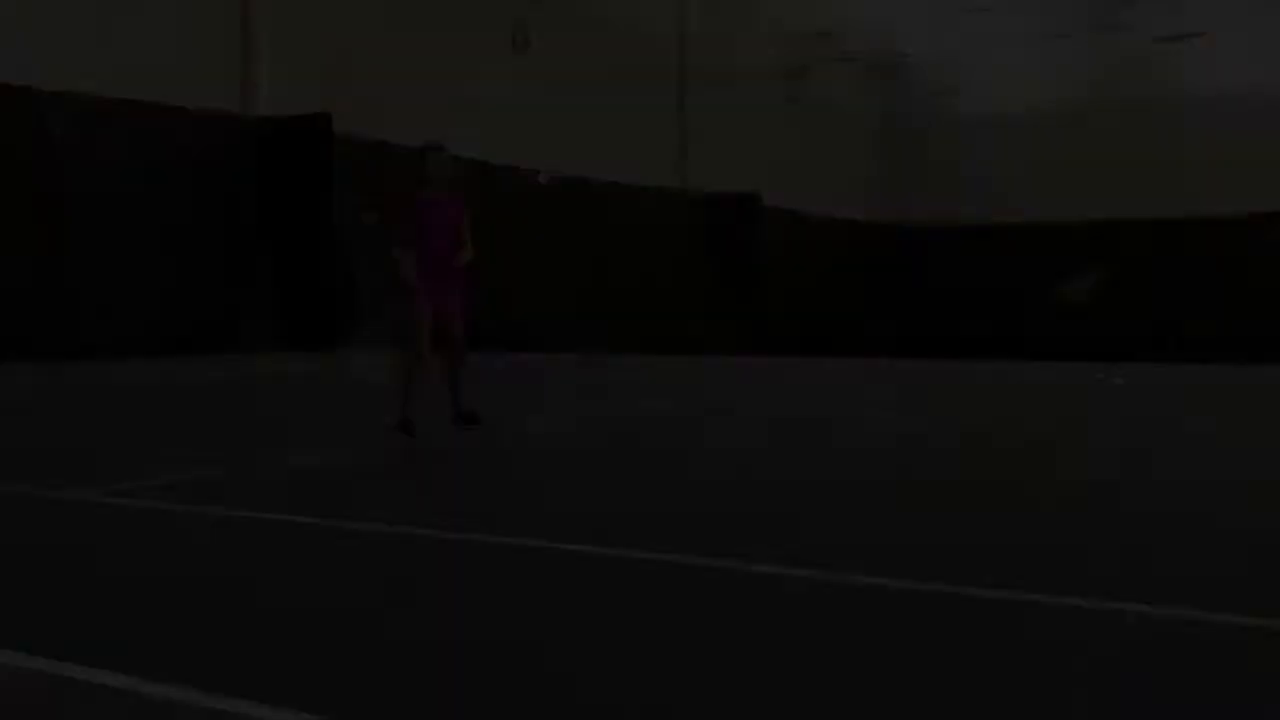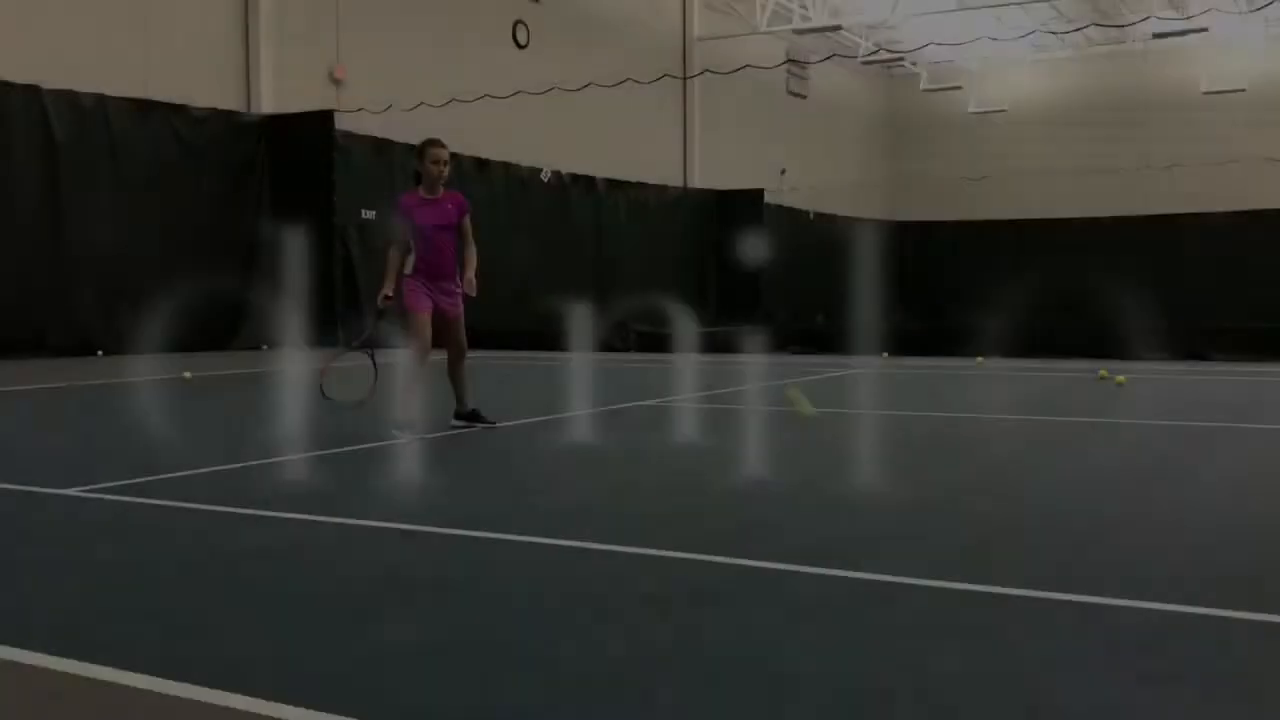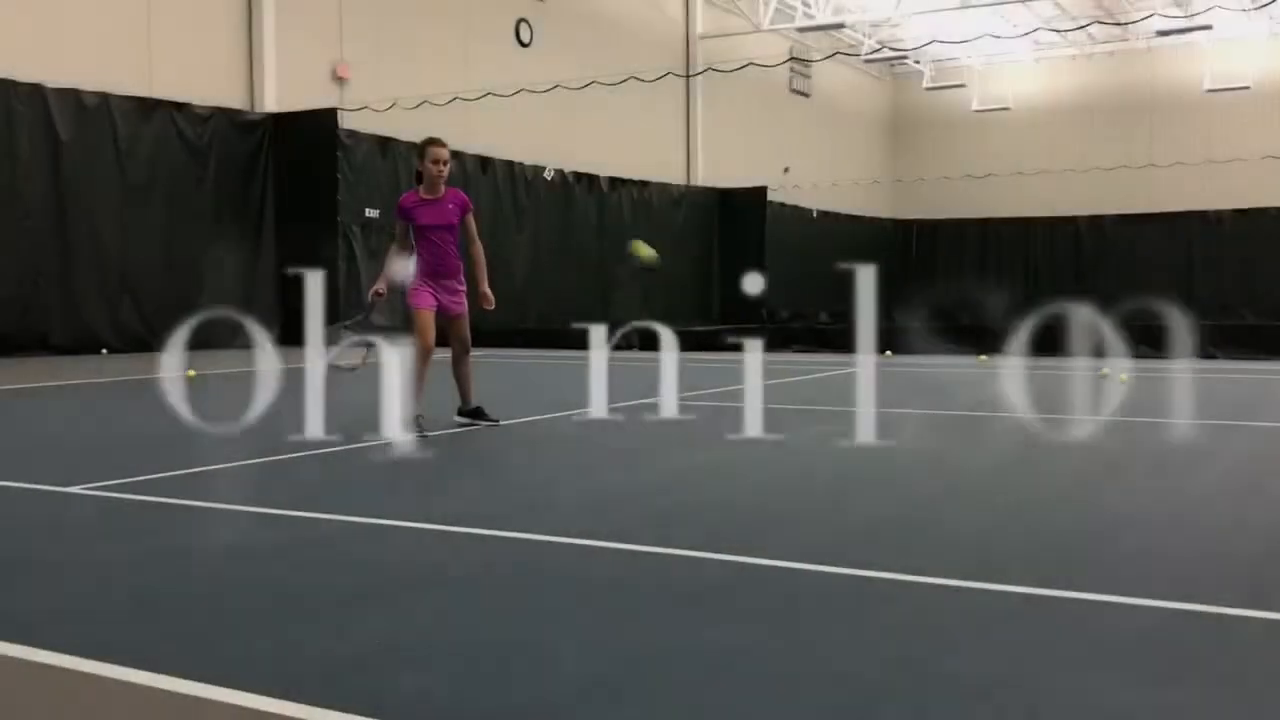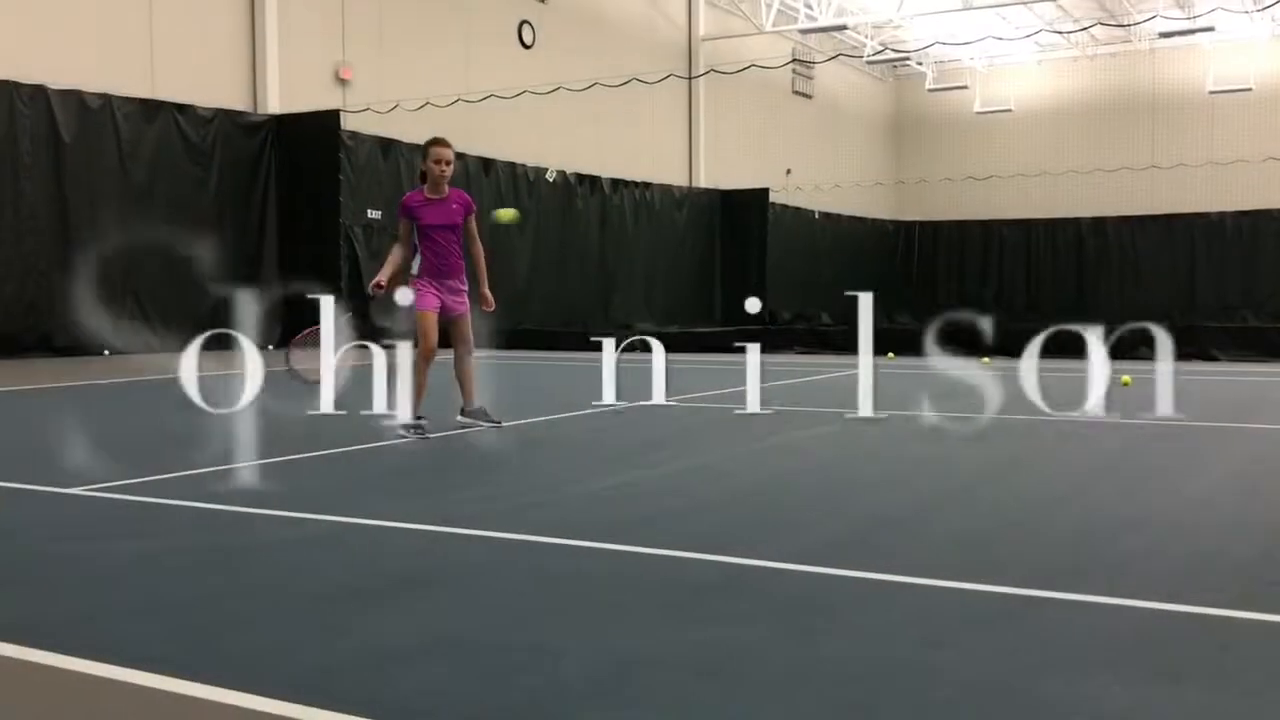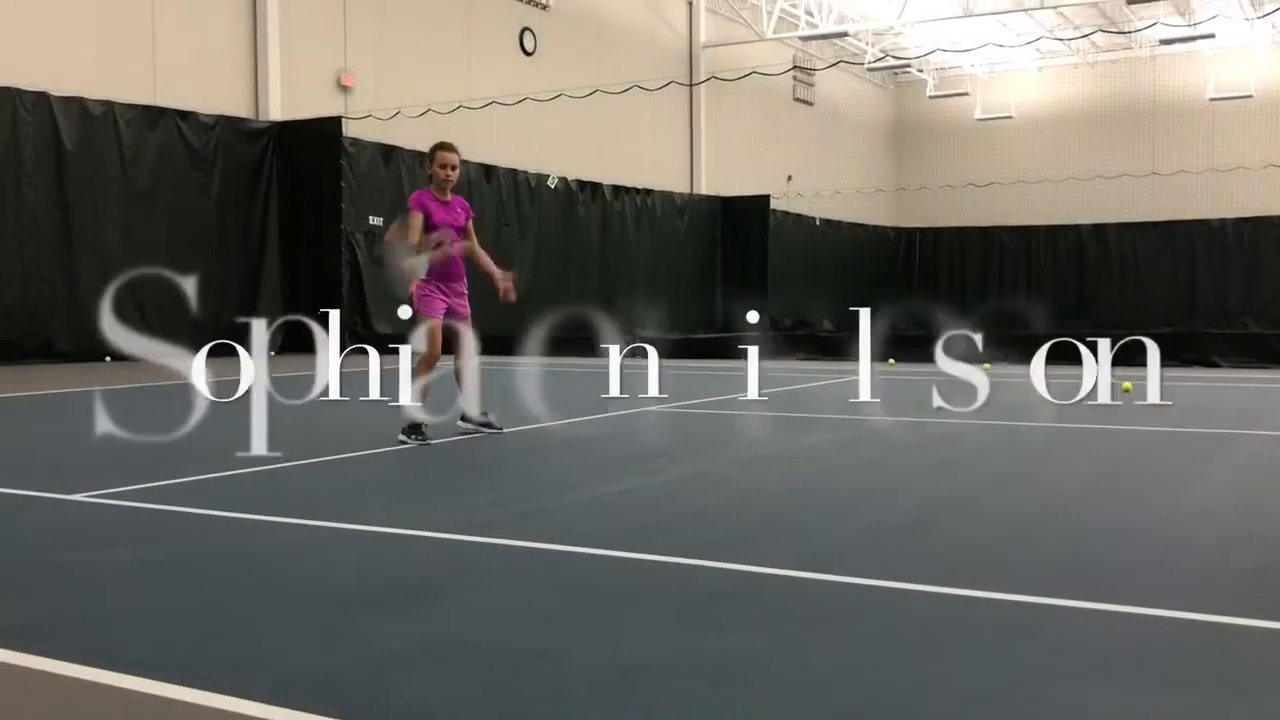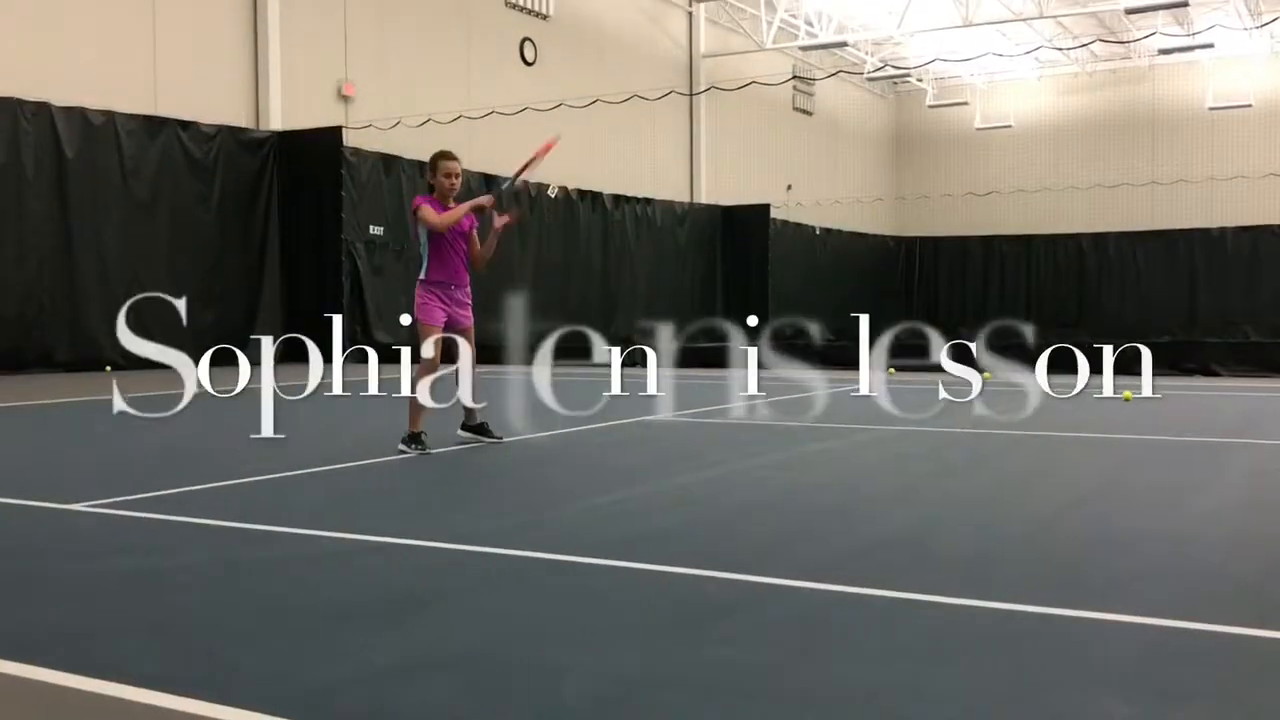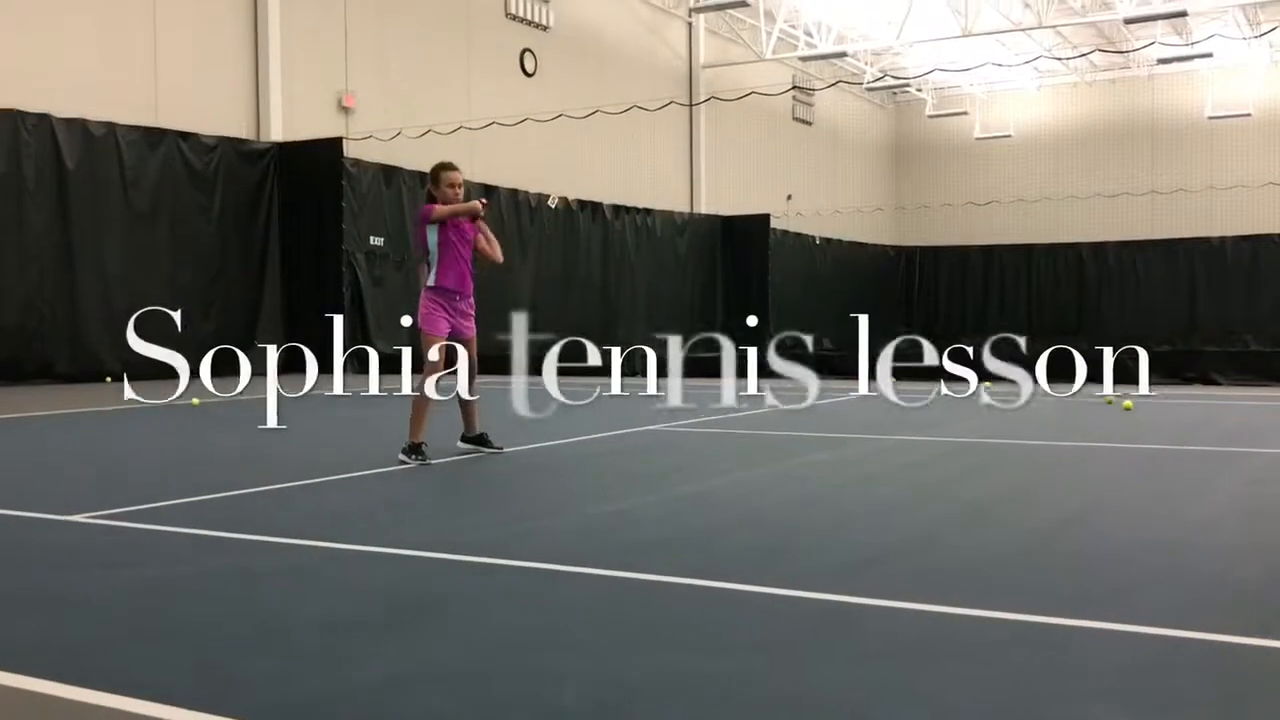
dt=0.2s
person 1, frame 1
left shoulder: (457, 204)
right shoulder: (412, 204)
left elbow: (466, 246)
right elbow: (400, 249)
left wrist: (462, 259)
right wrist: (409, 273)
left hip: (450, 286)
right hip: (420, 285)
left knee: (456, 351)
right knee: (420, 350)
left ankle: (460, 412)
right ankle: (404, 418)
person 1, frame 2
left shoulder: (457, 202)
right shoulder: (407, 203)
left elbow: (468, 245)
right elbow: (398, 247)
left wrist: (470, 276)
right wrist: (389, 284)
left hip: (450, 284)
right hip: (418, 283)
left knee: (458, 349)
right knee: (421, 347)
left ankle: (463, 410)
person 1, frame 3
left shoulder: (459, 200)
right shoulder: (408, 203)
left elbow: (474, 244)
right elbow: (400, 246)
left wrist: (483, 284)
right wrist: (383, 282)
left hip: (454, 283)
right hip: (422, 282)
left knee: (462, 347)
right knee: (426, 345)
left ankle: (467, 408)
right ankle: (410, 415)
person 1, frame 4
left shoulder: (463, 200)
right shoulder: (411, 202)
left elbow: (474, 244)
right elbow: (402, 245)
left wrist: (483, 286)
right wrist: (385, 275)
left hip: (456, 283)
right hip: (426, 282)
left knee: (465, 346)
right knee: (428, 347)
left ankle: (469, 408)
right ankle: (412, 417)
person 1, frame 5
left shoulder: (462, 205)
right shoulder: (419, 200)
left elbow: (475, 249)
right elbow: (412, 244)
left wrist: (497, 274)
right wrist: (434, 244)
left hip: (458, 286)
right hip: (430, 286)
left knee: (466, 351)
right knee: (431, 353)
left ankle: (471, 414)
right ankle: (413, 424)
person 1, frame 6
left shoulder: (467, 216)
right shoulder: (422, 203)
left elbow: (480, 261)
right elbow: (439, 224)
left wrist: (495, 231)
right wrist: (472, 204)
left hip: (461, 293)
right hip: (432, 292)
right knee: (430, 362)
left ankle: (471, 422)
right ankle: (412, 434)
person 1, frame 7
left shoulder: (469, 225)
right shoulder: (428, 214)
left elbow: (496, 257)
right elbow: (472, 206)
left wrist: (480, 222)
right wrist: (476, 207)
left hip: (464, 303)
right hip: (437, 302)
left knee: (469, 371)
right knee: (433, 373)
left ankle: (471, 434)
right ankle: (413, 444)
